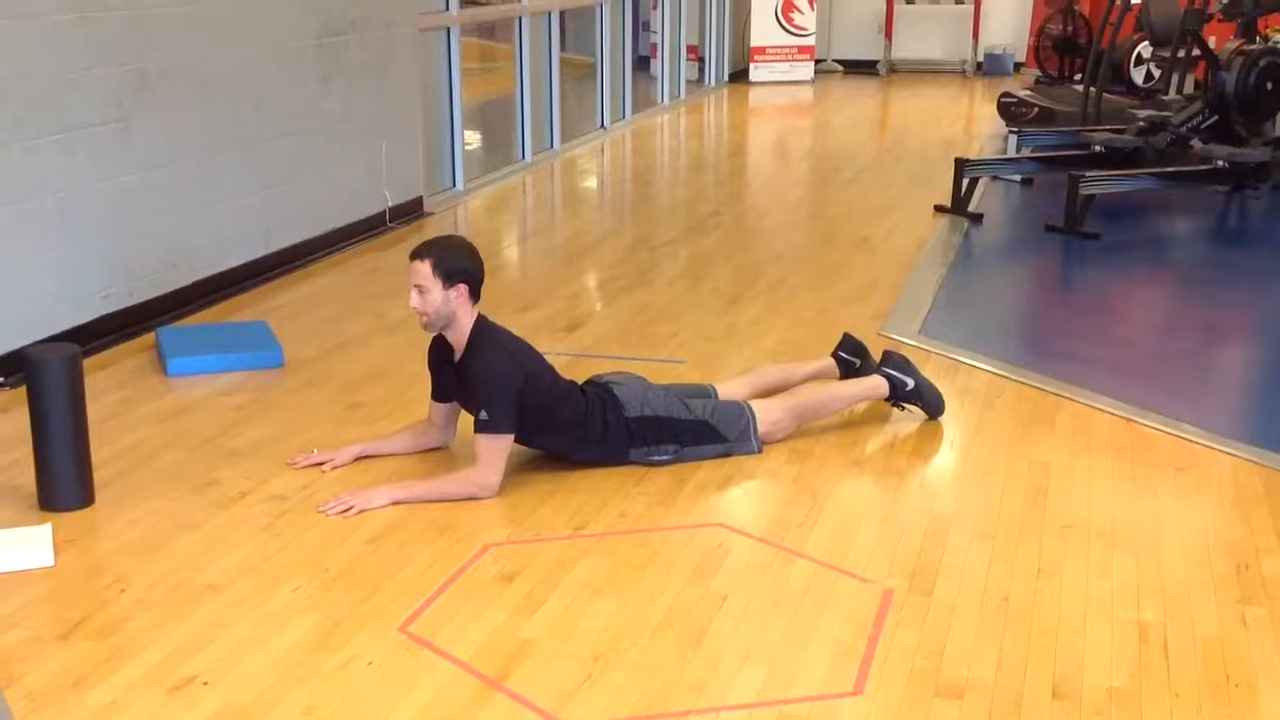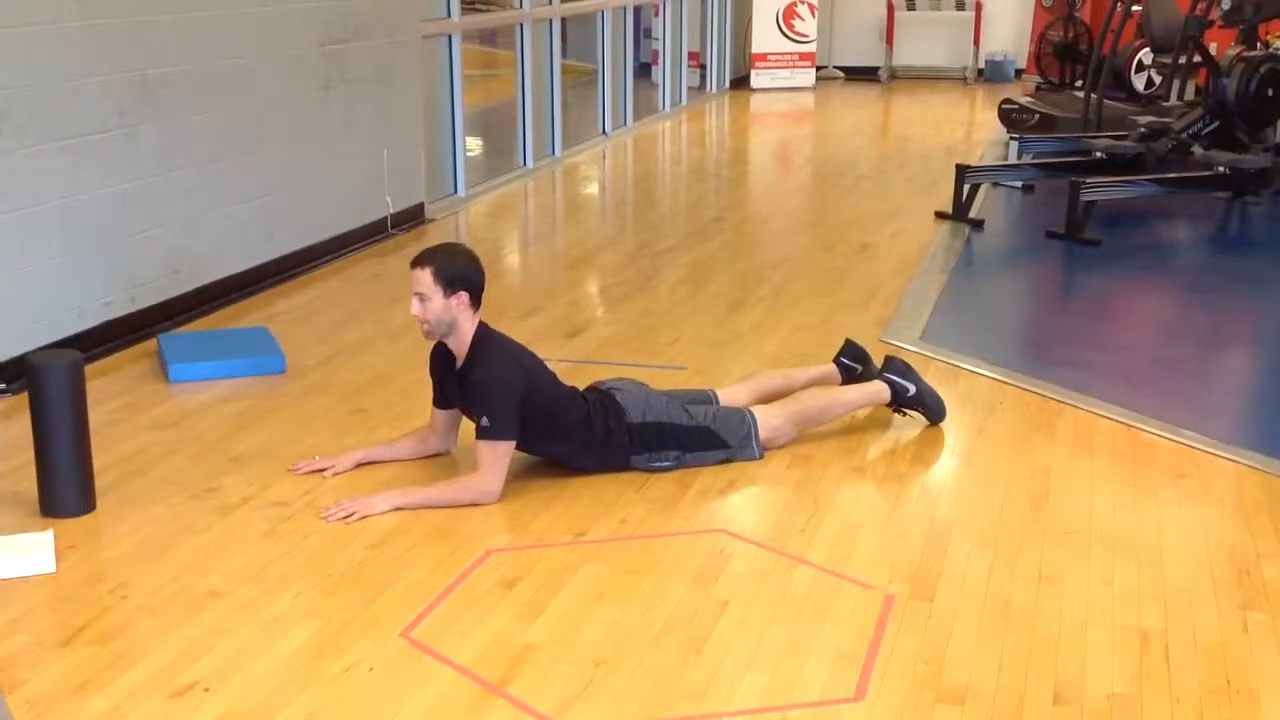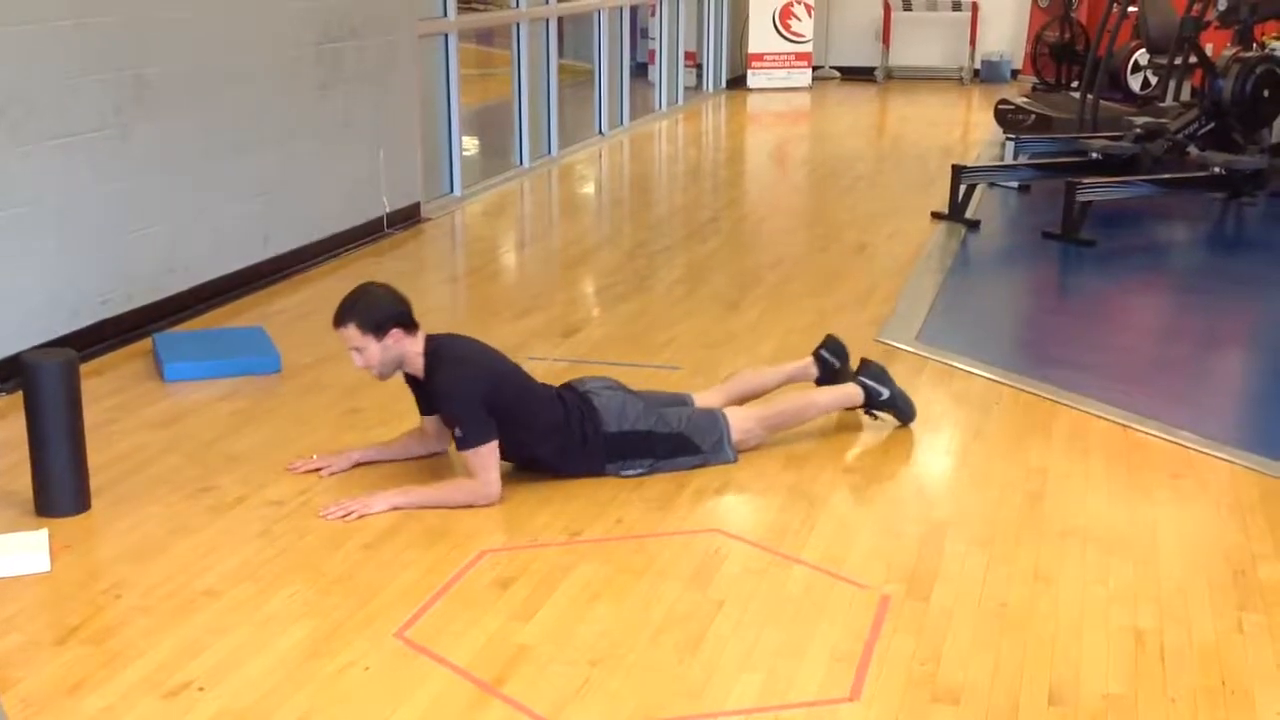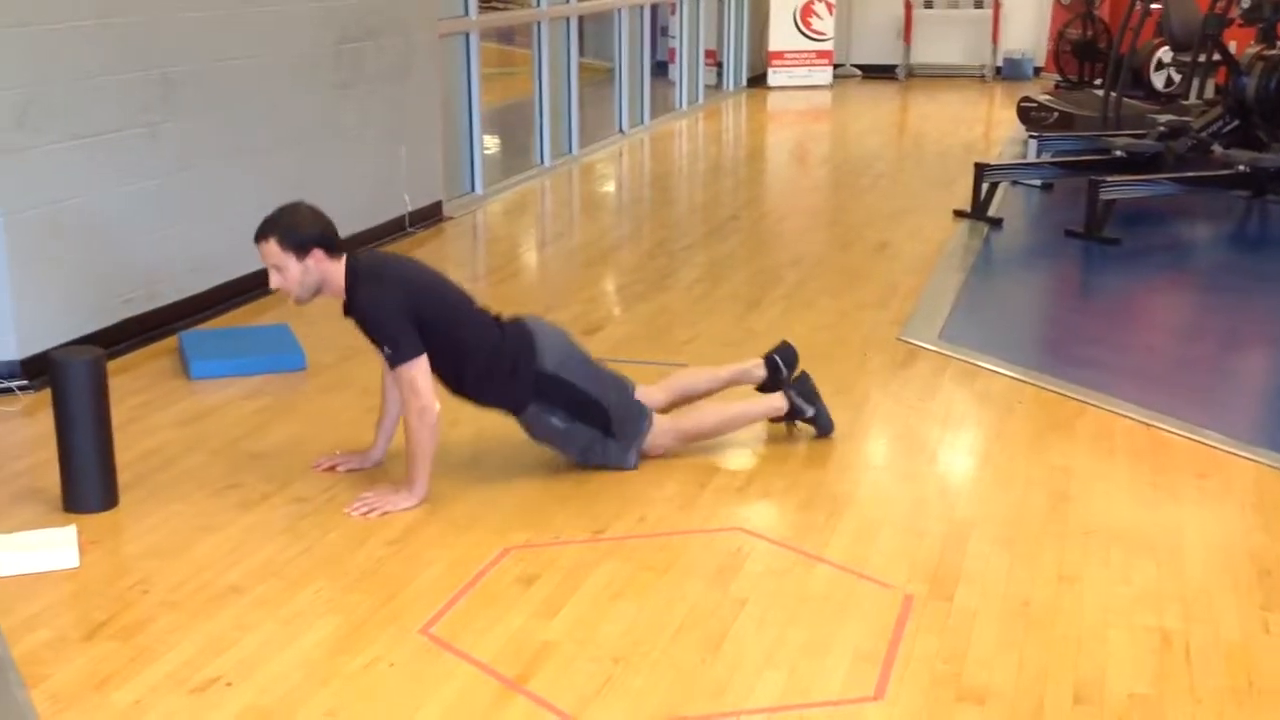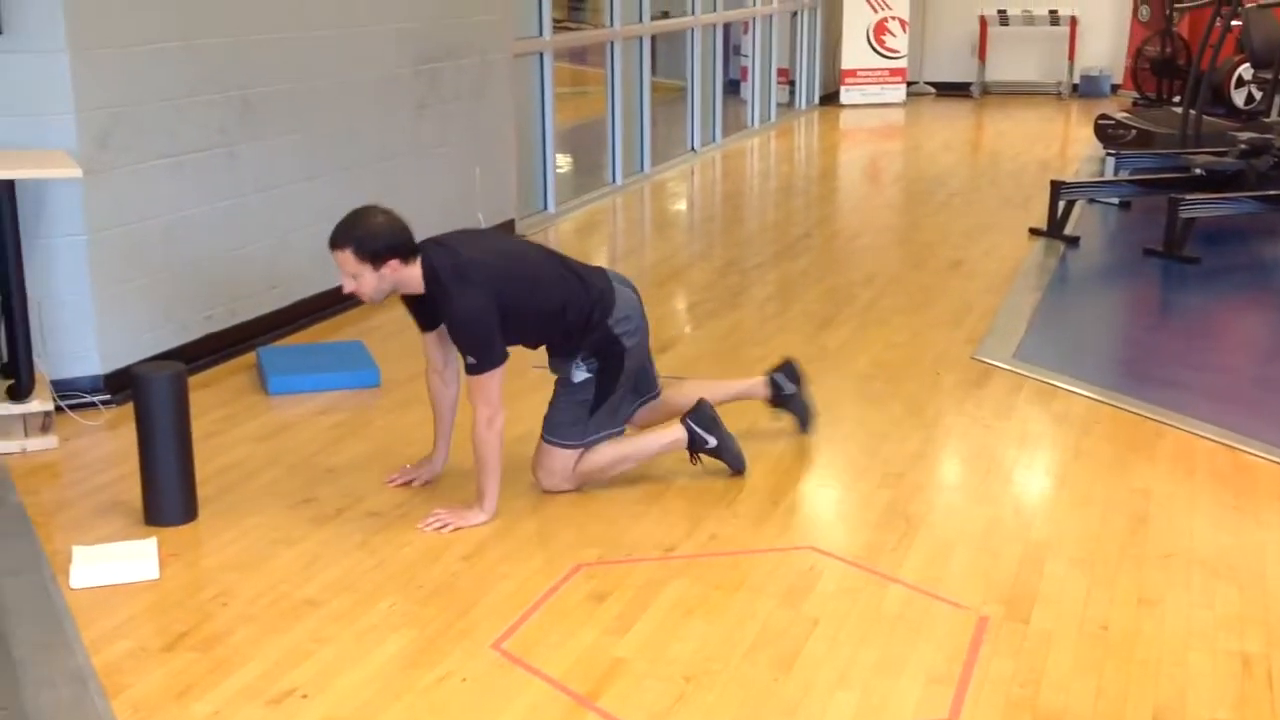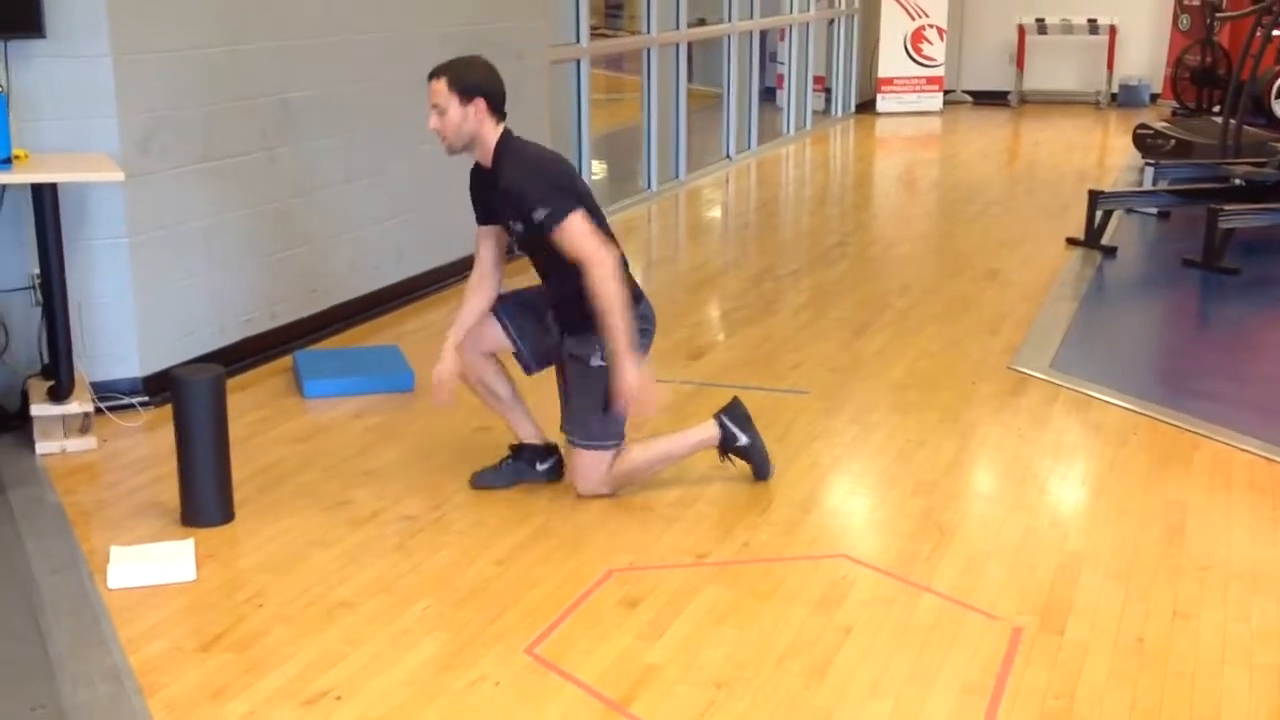
dt=0.7s
person 1, frame 1
left shoulder: (492, 365)
right shoulder: (445, 350)
left elbow: (486, 479)
right elbow: (437, 431)
left wrist: (388, 493)
right wrist: (357, 449)
left hip: (630, 427)
right hip: (610, 398)
left knee: (769, 423)
right knee: (732, 389)
left ankle: (886, 381)
right ankle: (839, 361)
person 1, frame 2
left shoulder: (494, 372)
right shoulder: (447, 357)
left elbow: (487, 485)
right elbow: (438, 438)
left wrist: (389, 500)
right wrist: (357, 455)
left hip: (632, 433)
right hip: (610, 404)
left knee: (770, 429)
right knee: (735, 398)
left ankle: (887, 387)
right ankle: (842, 367)
person 1, frame 3
left shoulder: (455, 379)
right shoulder: (429, 360)
left elbow: (486, 487)
right elbow: (433, 435)
left wrist: (392, 498)
right wrist: (357, 455)
left hip: (606, 438)
right hip: (587, 400)
left knee: (745, 428)
right knee: (714, 399)
left ankle: (859, 388)
right ankle: (820, 363)
person 1, frame 4
left shoulder: (374, 299)
right shoulder: (371, 275)
left elbow: (424, 406)
right elbow: (401, 371)
left wrist: (412, 490)
right wrist: (372, 451)
left hip: (535, 374)
right hip: (528, 349)
left knee: (660, 435)
right knee: (652, 399)
left ankle: (785, 401)
right ankle: (767, 367)
person 1, frame 5
left shoulder: (467, 299)
right shoulder: (428, 272)
left elbow: (488, 413)
right elbow: (441, 370)
left wrist: (487, 506)
right wrist: (438, 458)
left hip: (605, 330)
right hip: (603, 308)
left knee: (554, 475)
right knee: (643, 413)
left ankle: (690, 436)
right ankle: (772, 385)
person 1, frame 6
left shoulder: (523, 177)
right shoulder: (487, 179)
left elbow: (599, 259)
right elbow: (487, 276)
left wrist: (626, 359)
right wrist: (448, 349)
left hip: (603, 324)
left knee: (592, 480)
right knee: (467, 341)
left ankle: (722, 431)
right ankle: (538, 454)
